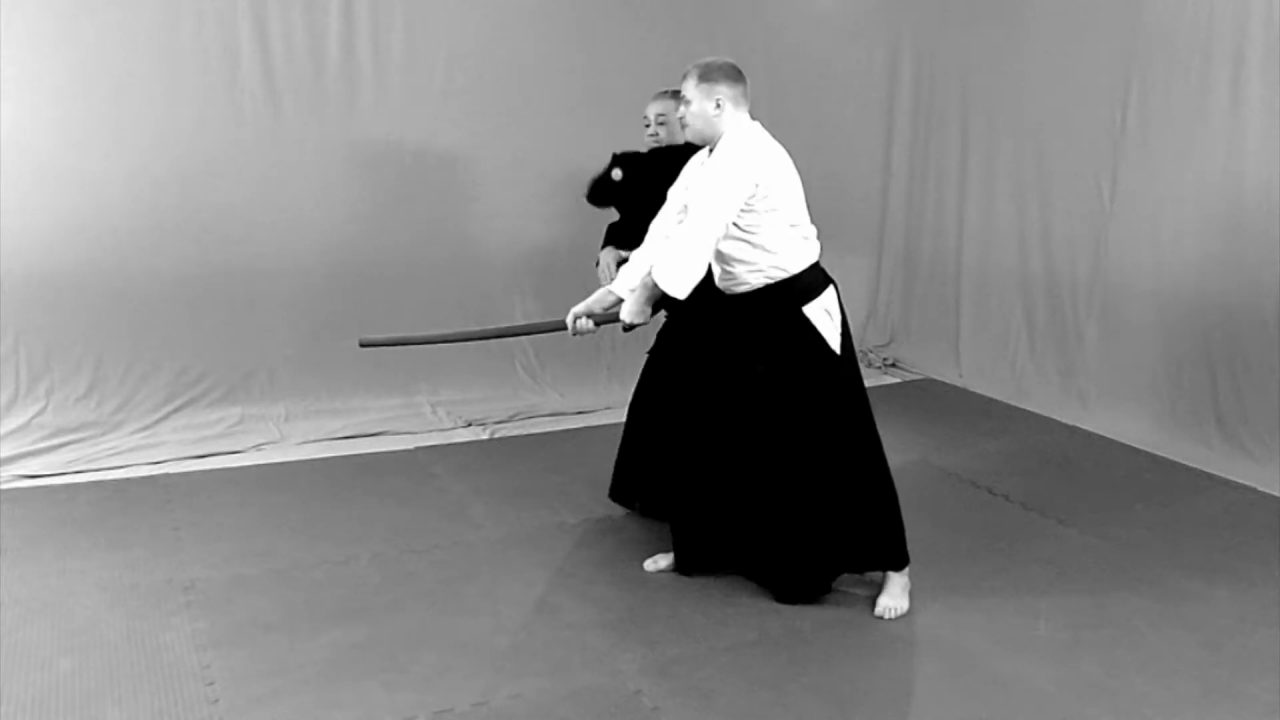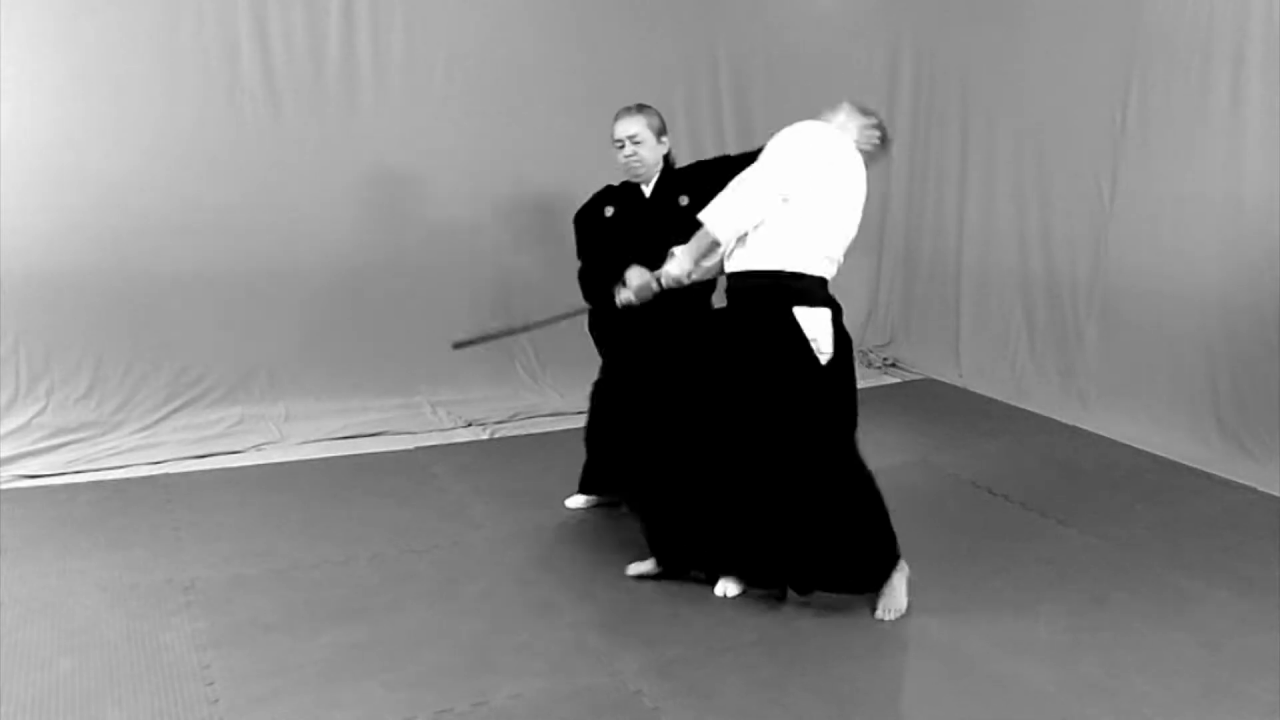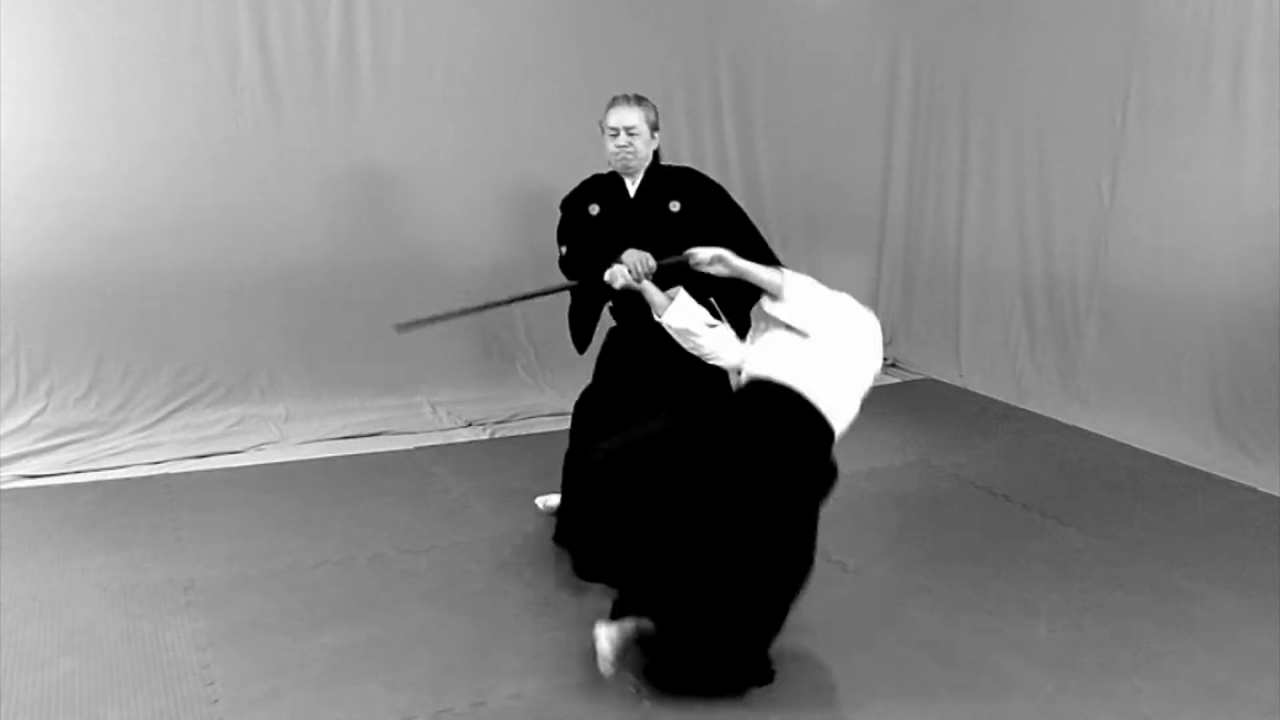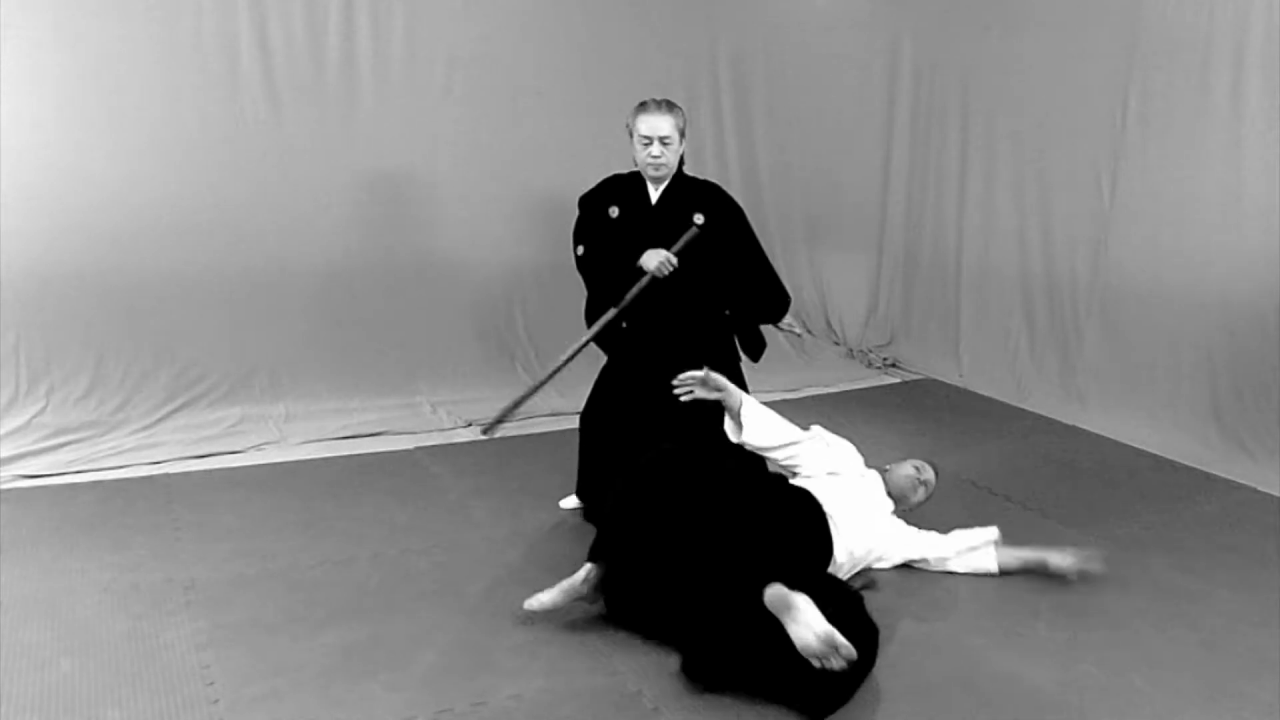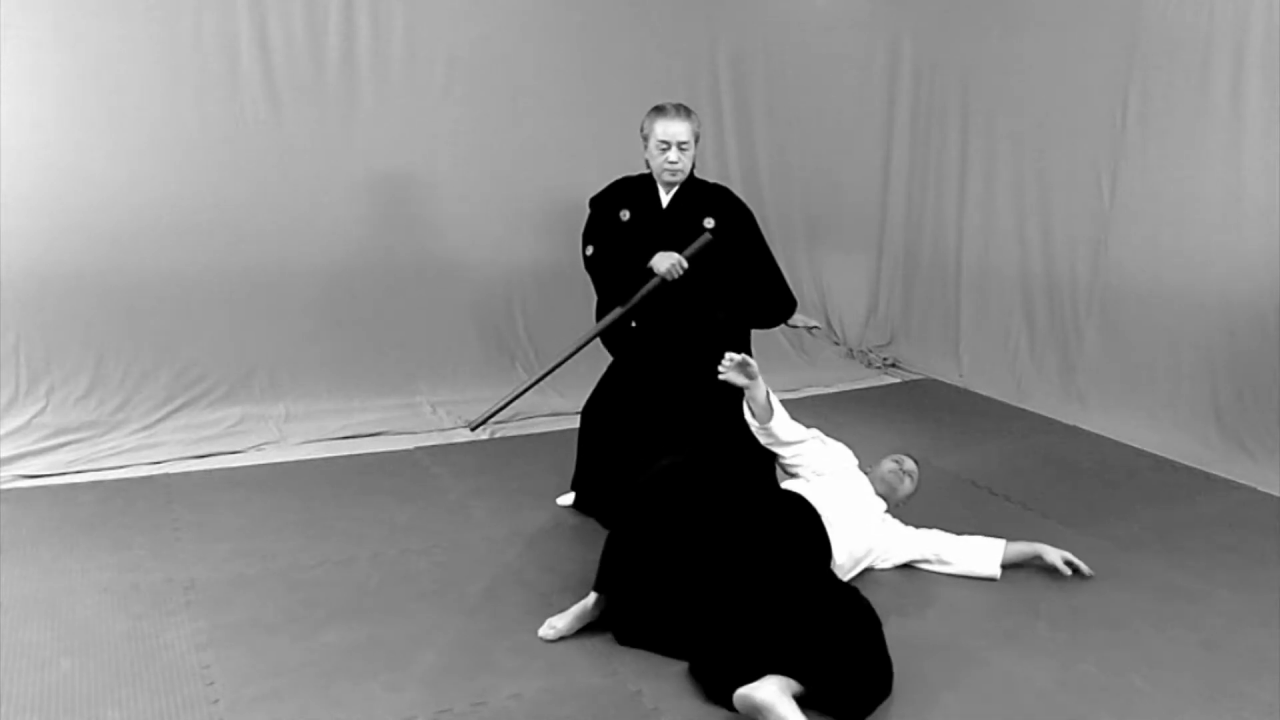
dt=0.4s
person 1, frame 1
left shoulder: (744, 154)
right shoulder: (705, 163)
left elbow: (694, 239)
right elbow: (667, 231)
left wrist: (643, 298)
right wrist: (607, 294)
left hip: (798, 315)
right hip: (745, 314)
left knee: (836, 444)
right knee: (705, 424)
left ankle: (894, 569)
right ankle: (702, 545)
person 1, frame 2
left shoulder: (812, 139)
right shoulder: (838, 179)
left elbow: (730, 216)
right elbow: (734, 243)
left wrist: (686, 260)
right wrist: (663, 278)
left hip: (787, 319)
right hip: (754, 313)
left knee: (815, 453)
right knee: (699, 428)
left ankle: (888, 566)
person 1, frame 3
left shoulder: (854, 327)
right shoulder: (766, 348)
left elbow: (809, 301)
right elbow: (706, 336)
left wrist: (737, 265)
right wrist: (644, 289)
person 1, frame 4
left shoulder: (890, 532)
right shoulder: (842, 458)
left elbow: (959, 545)
right elbow: (769, 434)
left wrist: (1041, 556)
right wrist: (727, 395)
left hip: (797, 556)
right hip: (772, 513)
person 1, frame 5
left shoulder: (887, 533)
right shoulder: (834, 462)
left elbow: (958, 547)
right elbow: (781, 431)
left wrist: (1037, 549)
right wrist: (755, 387)
left hip: (799, 559)
right hip: (770, 519)
person 2, frame 1
left shoulder: (693, 164)
right shoulder: (661, 171)
left elbow: (619, 182)
right elbow: (632, 223)
left wrist: (616, 177)
right wrist: (610, 251)
right hip: (680, 311)
right knee: (653, 403)
right ankle: (655, 495)
person 2, frame 2
left shoulder: (698, 182)
right shoulder: (604, 207)
right elbow: (591, 267)
right wrist: (624, 273)
left hip: (693, 330)
right hip: (634, 334)
right knee: (611, 411)
right ankle: (608, 485)
person 2, frame 3
left shoulder: (689, 187)
right shoulder: (588, 198)
left elbow: (738, 236)
right elbow: (572, 256)
right wrist: (617, 257)
right hip: (631, 335)
right knee: (596, 418)
right ankle: (580, 503)
person 2, frame 4
left shoulder: (710, 201)
right shoulder: (607, 197)
left elbow: (749, 261)
right elbow: (586, 255)
left wrist: (777, 312)
right wrist: (637, 258)
left hip: (701, 344)
right hip: (638, 340)
left knee: (721, 434)
right knee: (604, 418)
right ankle: (597, 496)
person 2, frame 5
left shoulder: (721, 205)
right shoulder: (618, 199)
left elbow: (756, 265)
right elbow: (596, 254)
left wrist: (784, 312)
right wrist: (647, 261)
left hip: (711, 344)
right hip: (648, 338)
left knee: (729, 435)
right knee: (605, 413)
right ankle: (594, 492)
